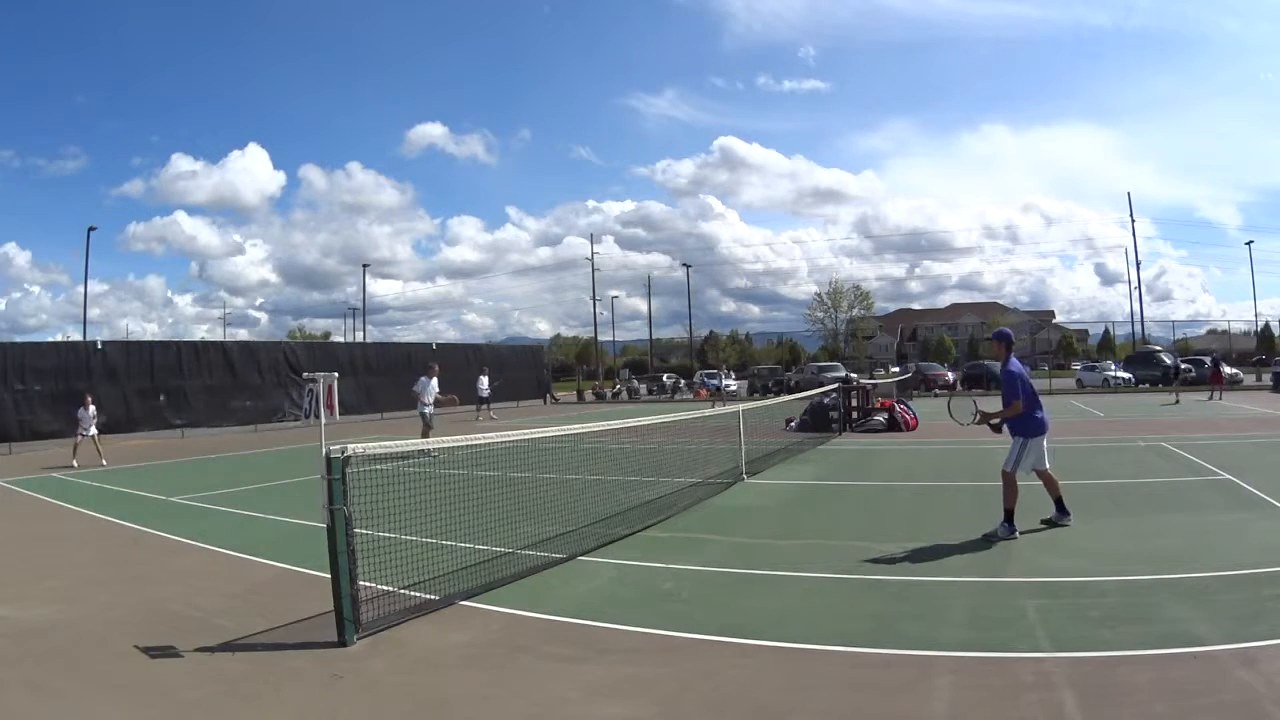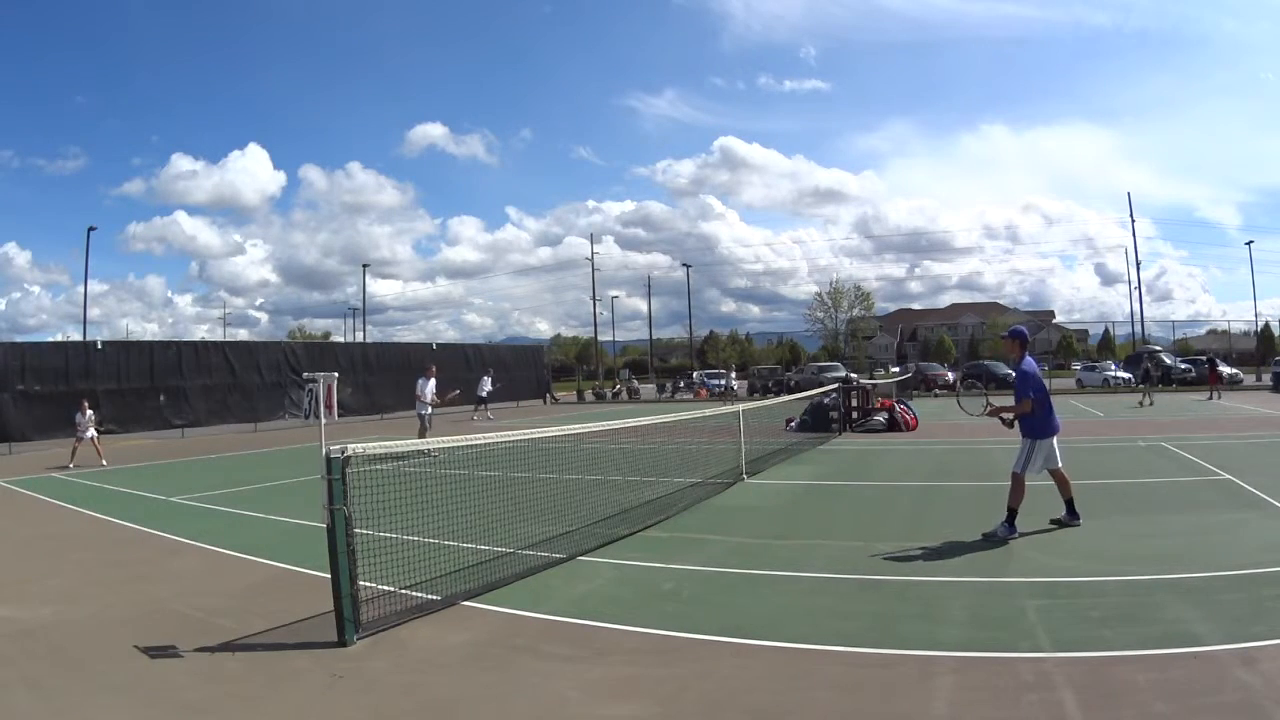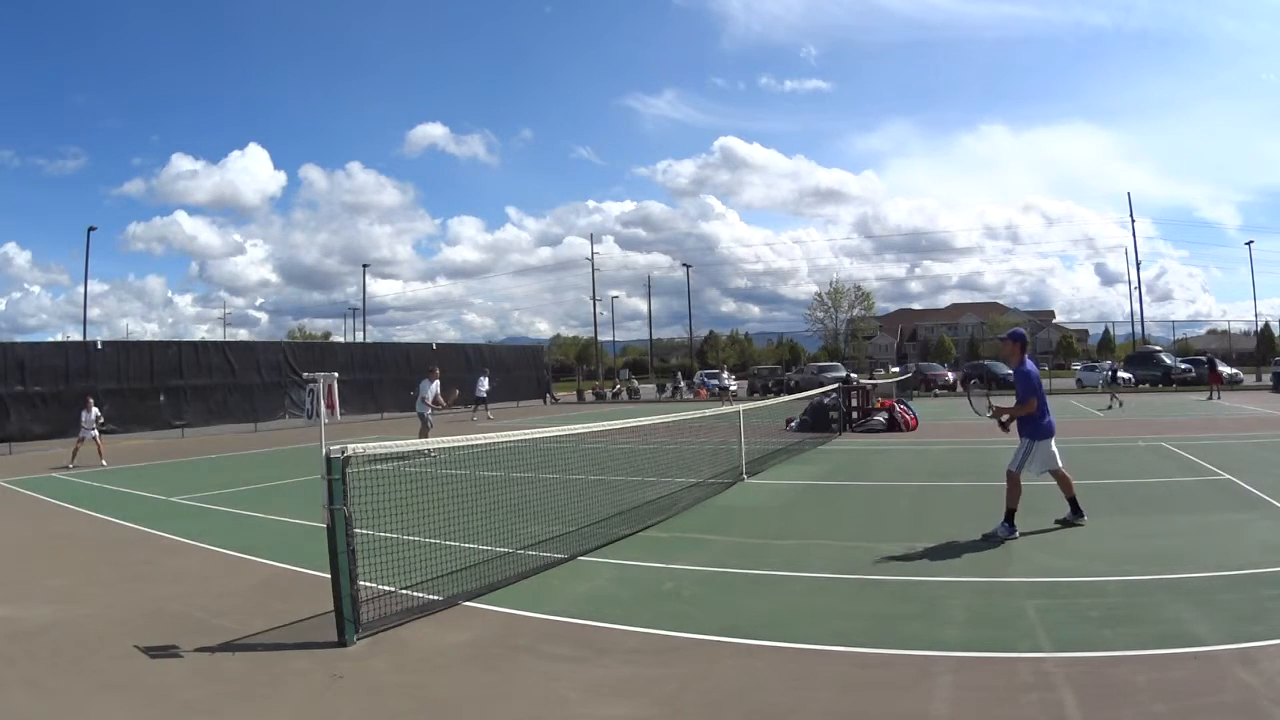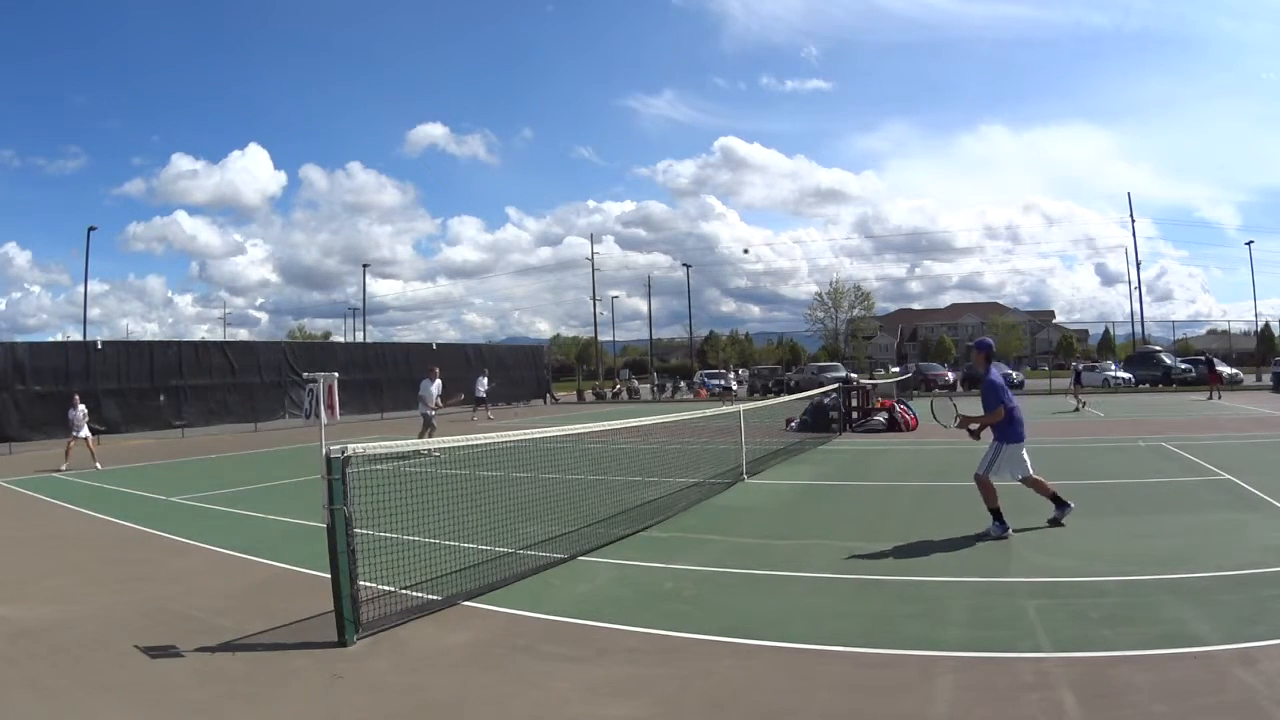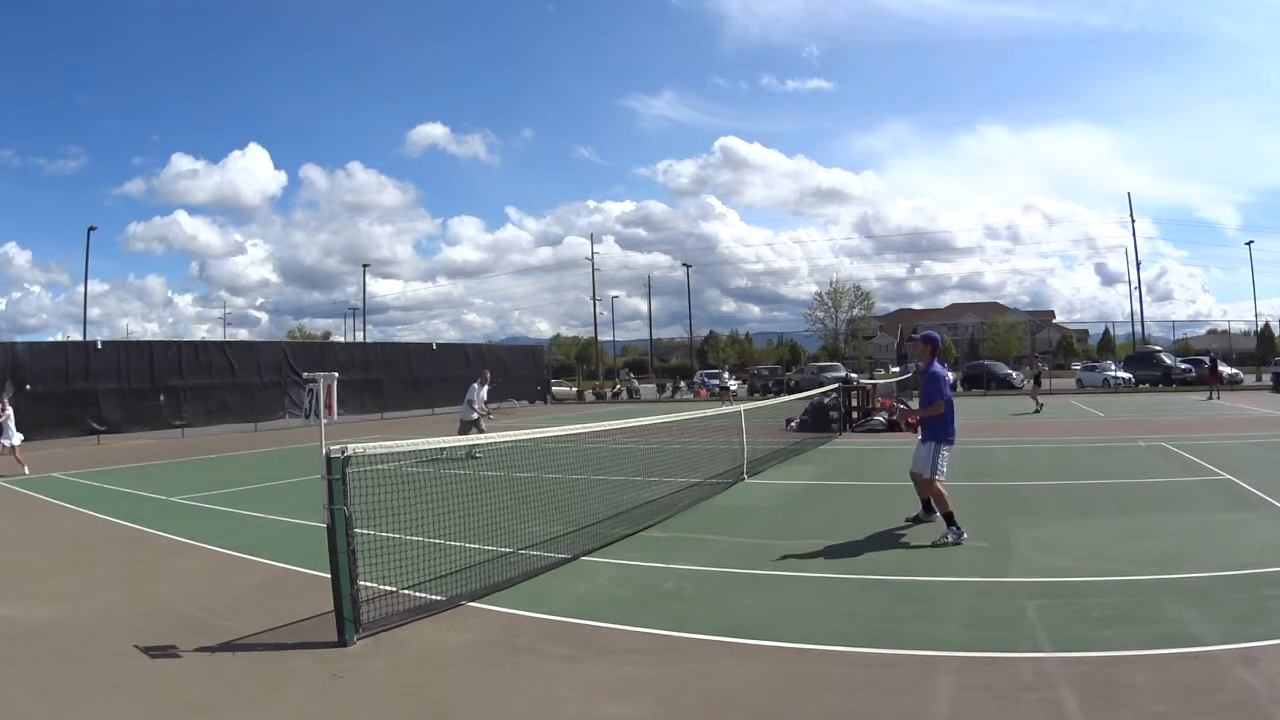
dt=1s
person 1, frame 1
left shoulder: (1010, 371)
right shoulder: (1010, 367)
left elbow: (1017, 407)
left wrist: (991, 417)
right wrist: (1000, 422)
left hip: (1028, 430)
right hip: (1035, 426)
left knee: (1008, 473)
right knee: (1042, 470)
left ankle: (1008, 526)
right ankle: (1061, 512)
person 1, frame 2
left shoulder: (1023, 370)
right shoulder: (1026, 365)
left elbow: (1026, 406)
left wrist: (1001, 410)
right wrist: (1012, 417)
left hip: (1037, 431)
right hip: (1046, 427)
left knee: (1017, 475)
right knee: (1055, 470)
left ankle: (1009, 526)
right ankle: (1072, 514)
person 1, frame 3
left shoulder: (1026, 372)
right shoulder: (1020, 369)
left elbow: (1031, 406)
left wrist: (1004, 411)
right wrist: (1008, 419)
left hip: (1035, 432)
right hip: (1042, 429)
left knee: (1013, 474)
right knee: (1057, 470)
left ankle: (1008, 526)
right ankle: (1076, 512)
person 1, frame 4
left shoulder: (989, 381)
right shoulder: (989, 378)
left elbow: (999, 415)
left wrist: (972, 422)
right wrist: (979, 427)
left hip: (1007, 438)
right hip: (1013, 435)
left knee: (981, 477)
right knee: (1027, 477)
left ankle: (1000, 525)
right ankle: (1062, 505)
person 1, frame 5
left shoulder: (935, 373)
right shoulder: (928, 371)
left elbow: (939, 408)
right wrist: (916, 420)
left hip: (939, 436)
right hip: (929, 434)
left knee: (930, 481)
right knee: (916, 473)
left ankle: (955, 530)
right ankle: (928, 510)
